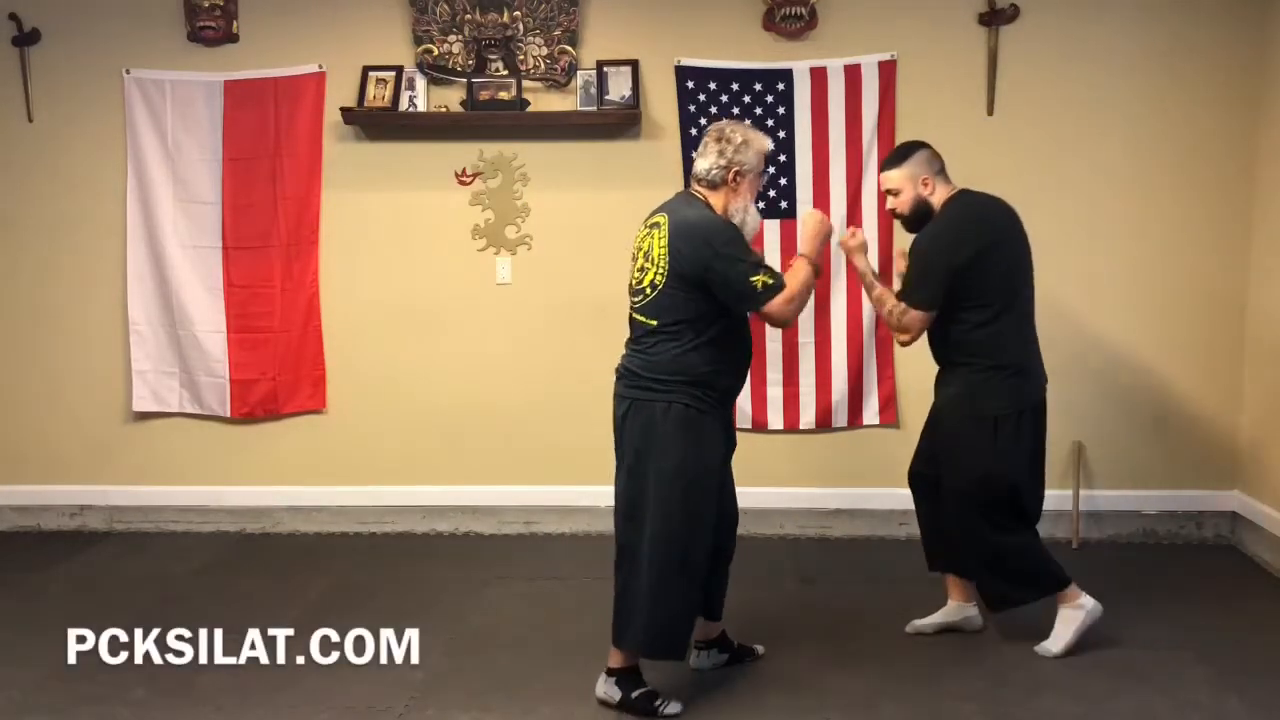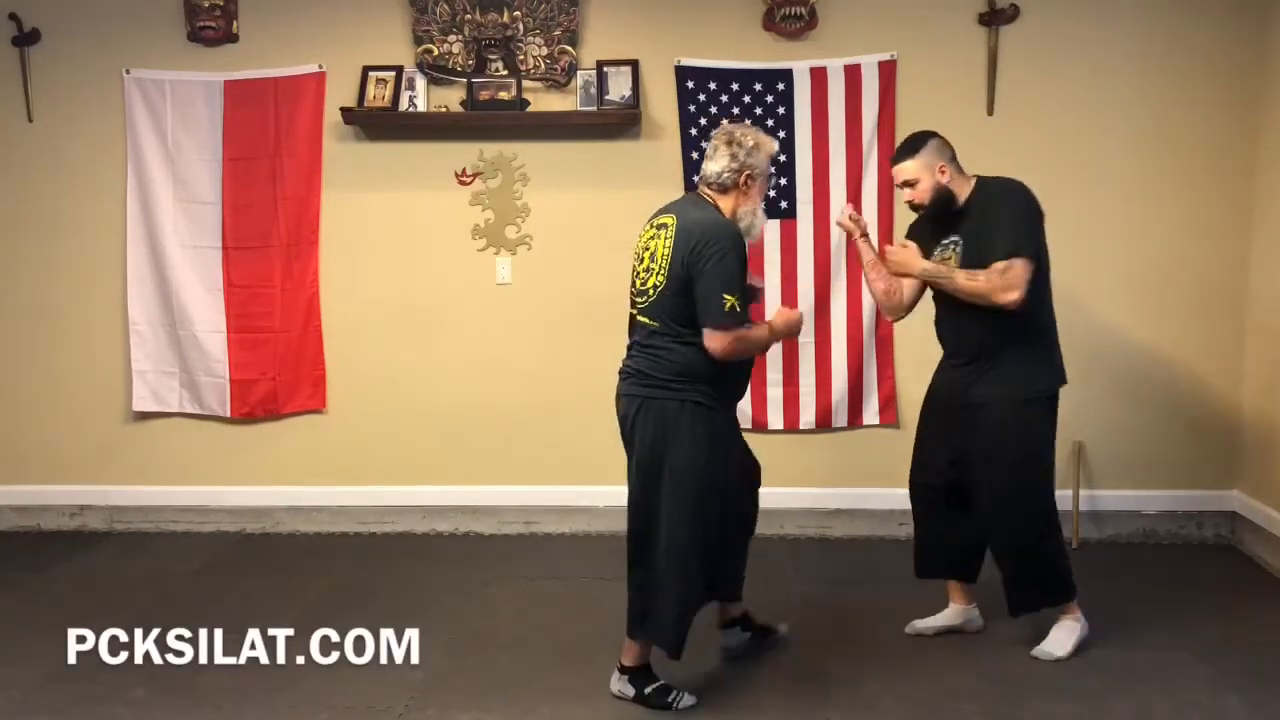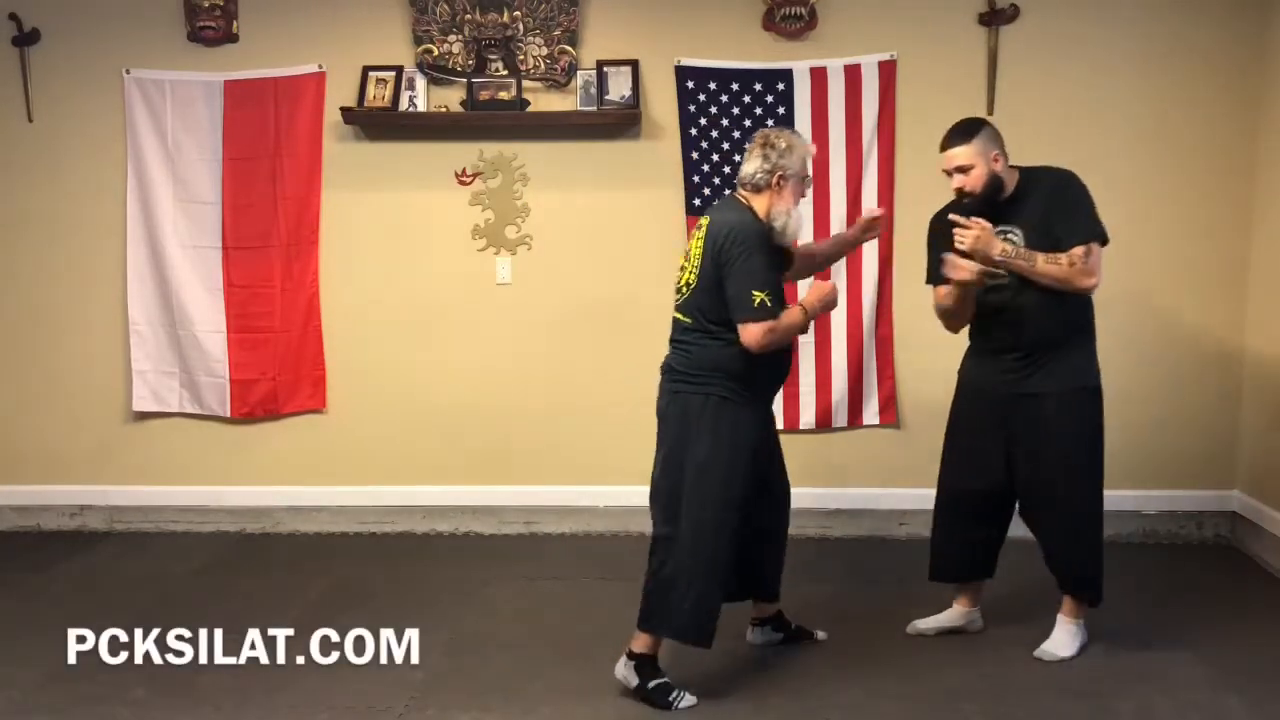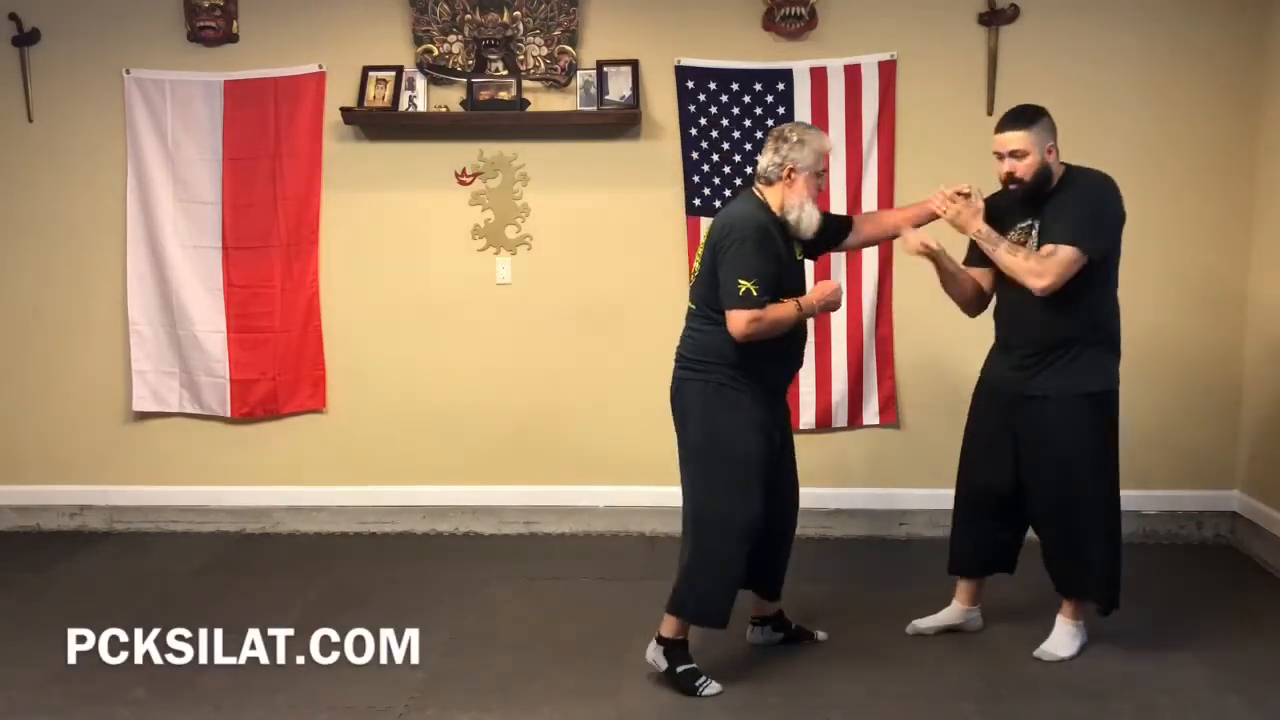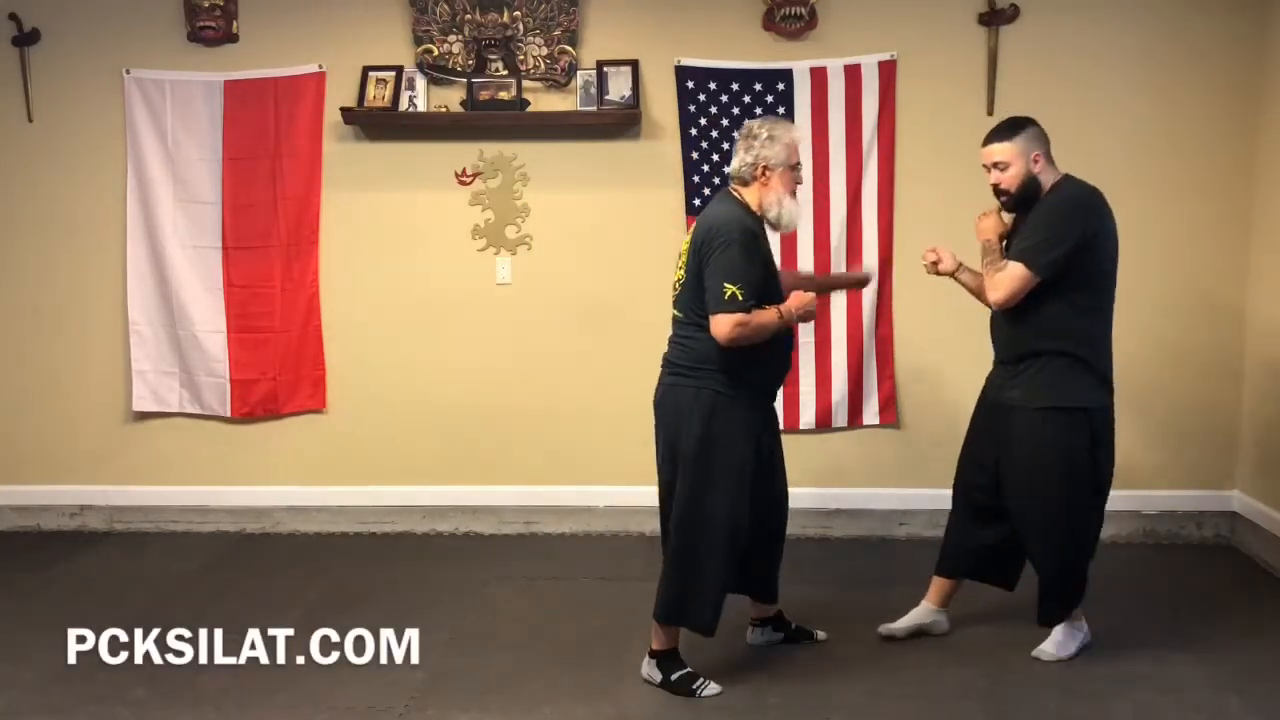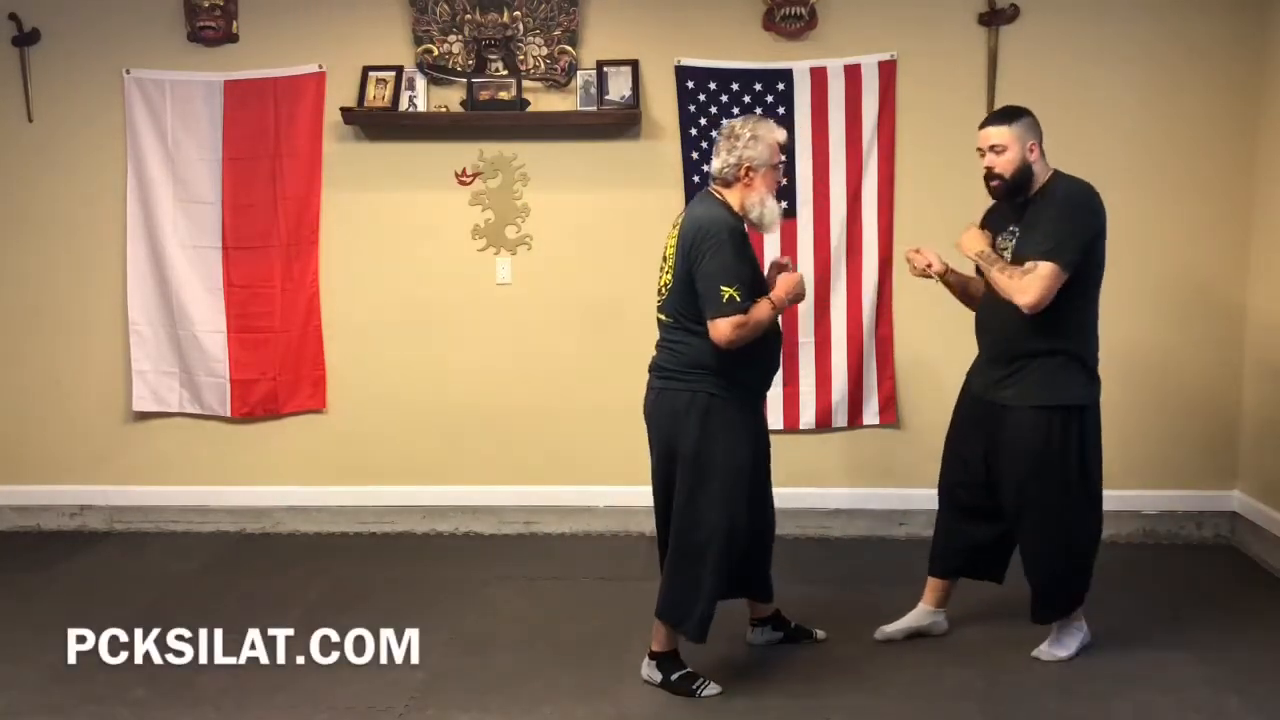
dt=0.4s
person 1, frame 1
left shoulder: (674, 215)
right shoulder: (708, 230)
right elbow: (781, 309)
left wrist: (755, 274)
right wrist: (810, 250)
left hip: (677, 402)
right hip: (668, 409)
left knee: (711, 521)
right knee: (660, 534)
left ankle: (708, 640)
person 1, frame 2
left shoulder: (671, 216)
right shoulder: (718, 236)
right elbow: (721, 343)
left wrist: (737, 293)
right wrist: (776, 330)
left hip: (661, 395)
right hip: (677, 406)
left knee: (738, 487)
right knee: (670, 532)
left ankle: (735, 620)
right ankle: (632, 667)
person 1, frame 3
left shoulder: (732, 219)
right shoulder: (744, 234)
left elbow: (790, 264)
right elbow: (758, 334)
left wrist: (854, 237)
right wrist: (812, 307)
left hip: (730, 399)
right hip: (707, 403)
left knee: (767, 505)
right knee: (696, 525)
left ankle: (767, 618)
right ankle: (640, 659)
person 1, frame 4
left shoulder: (785, 224)
right shoulder: (745, 226)
left elbow: (863, 227)
right elbow: (744, 324)
left wrist: (934, 208)
right wrist: (811, 303)
left hip: (757, 391)
right hip: (718, 391)
left knee: (776, 504)
right knee: (724, 516)
left ankle: (767, 618)
right ankle: (670, 641)
person 1, frame 5
left shoulder: (745, 220)
right shoulder: (731, 228)
left elbow: (769, 280)
right elbow: (728, 327)
left wrist: (835, 280)
right wrist: (792, 311)
left hip: (740, 397)
right hip: (706, 400)
left knee: (765, 507)
right knee: (703, 523)
left ankle: (767, 619)
right ankle: (662, 654)
person 1, frame 6
left shoulder: (712, 214)
right shoulder: (718, 229)
right elbow: (728, 331)
left wrist: (765, 285)
right wrist: (779, 299)
left hip: (720, 398)
right hip: (698, 402)
left knee: (749, 510)
right knee: (701, 524)
left ankle: (765, 619)
right ankle: (662, 654)
person 2, frame 1
left shoulder: (942, 236)
right shoulder: (988, 212)
left elbow: (905, 327)
left wrist: (862, 265)
right wrist: (910, 277)
left hip: (989, 395)
right hip: (987, 385)
left knee: (984, 511)
right knee: (933, 484)
left ankle: (1072, 600)
right ankle: (962, 603)
person 2, frame 2
left shoulder: (1006, 201)
right shoulder: (928, 225)
left elbow: (1009, 289)
right elbow: (893, 305)
left wrist: (926, 269)
right wrist: (862, 242)
left hip: (1015, 385)
right hip: (958, 379)
left knee: (1015, 506)
right knee: (935, 489)
left ankle: (1069, 613)
right ankle: (961, 606)
person 2, frame 3
left shoulder: (1058, 191)
right shoulder: (948, 223)
left elbow: (1086, 274)
right elbow: (952, 318)
left wrist: (999, 252)
right wrist: (959, 282)
left hip: (1061, 380)
right hip: (985, 378)
left knee: (1064, 502)
right knee: (966, 492)
left ankle: (1072, 616)
right ankle: (965, 606)
person 2, frame 4
left shoulder: (1092, 193)
right shoulder: (997, 206)
left elbow: (1045, 277)
right elbow: (973, 300)
left wrist: (980, 232)
right wrist: (937, 256)
left hip: (1076, 383)
right hip: (1006, 376)
left knee: (1071, 501)
right knee: (982, 490)
left ankle: (1071, 618)
right ankle: (965, 605)
person 2, frame 5
left shoulder: (1072, 205)
right shoulder: (1035, 212)
left elbow: (1001, 292)
left wrist: (991, 242)
right wrist: (956, 270)
left hip: (1061, 397)
right hip: (1012, 386)
left knee: (1052, 515)
right knee: (976, 498)
left ankle: (1070, 620)
right ankle: (933, 608)
person 2, frame 6
left shoulder: (1072, 202)
right shoulder: (1003, 210)
left elbow: (1030, 294)
left wrist: (982, 251)
right wrist: (945, 273)
left hip: (1050, 394)
right hip: (989, 383)
left knee: (1050, 512)
right knee: (962, 496)
left ankle: (1071, 620)
right ankle: (931, 609)
